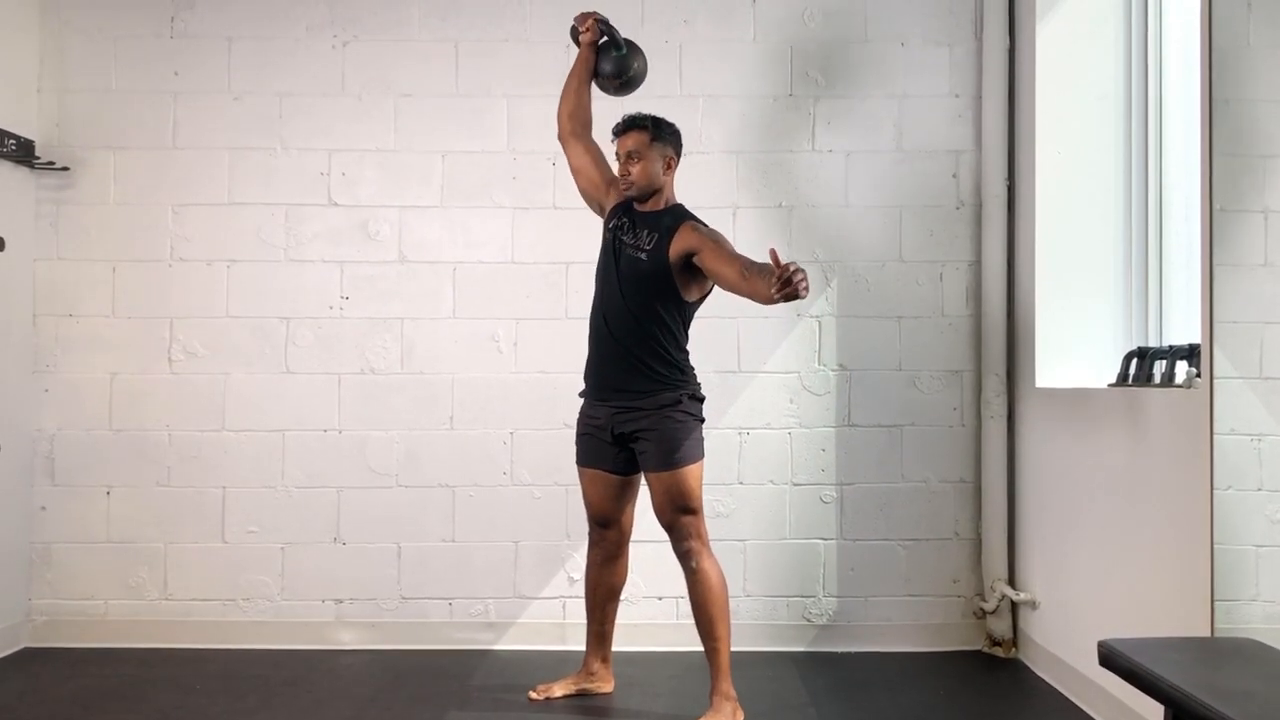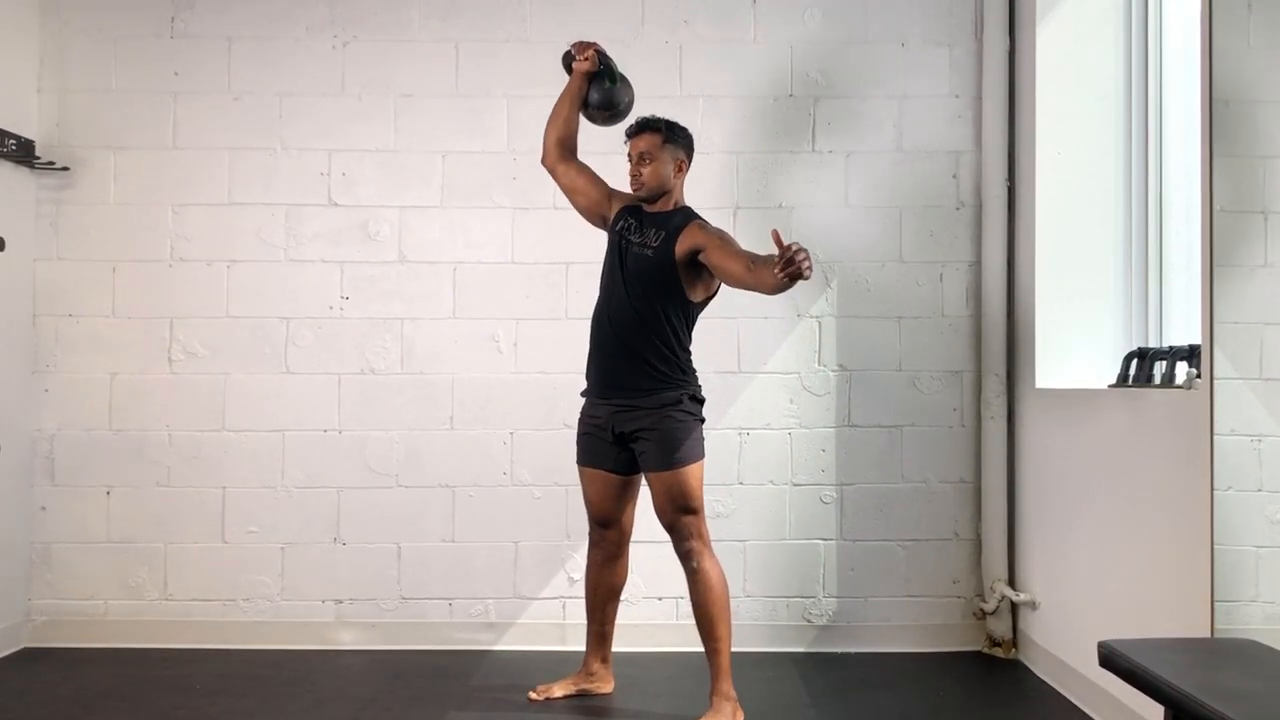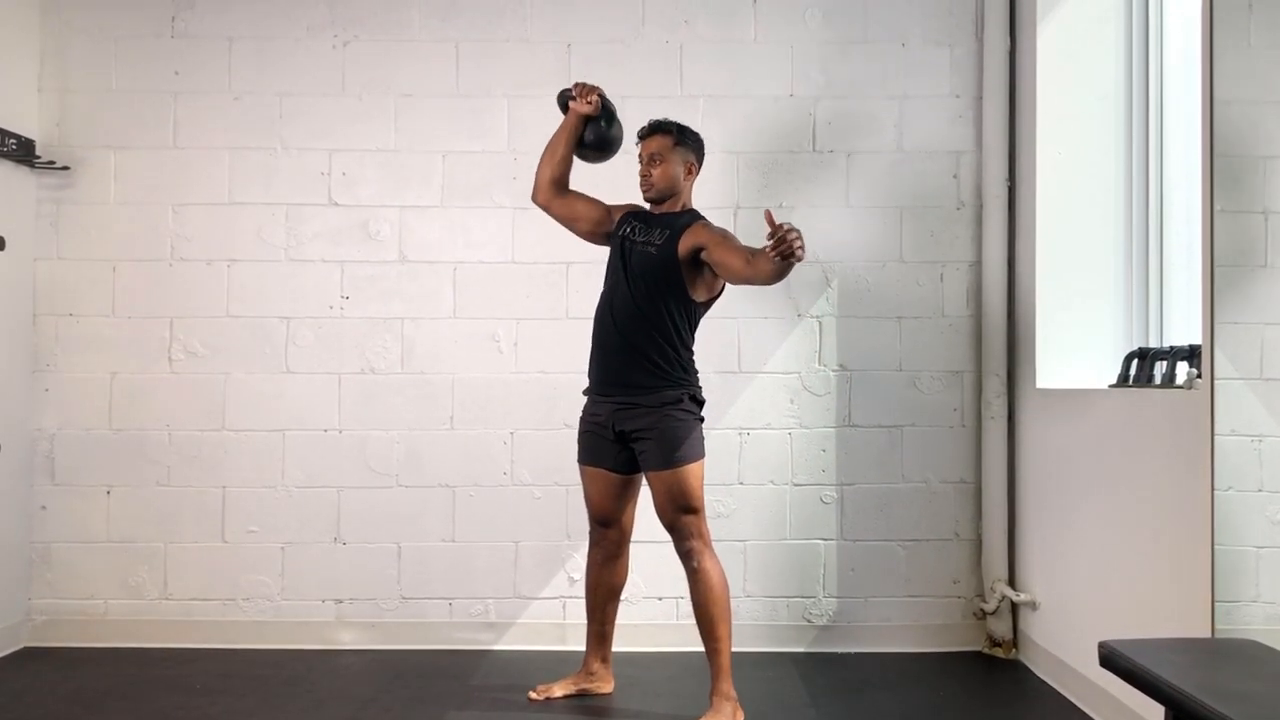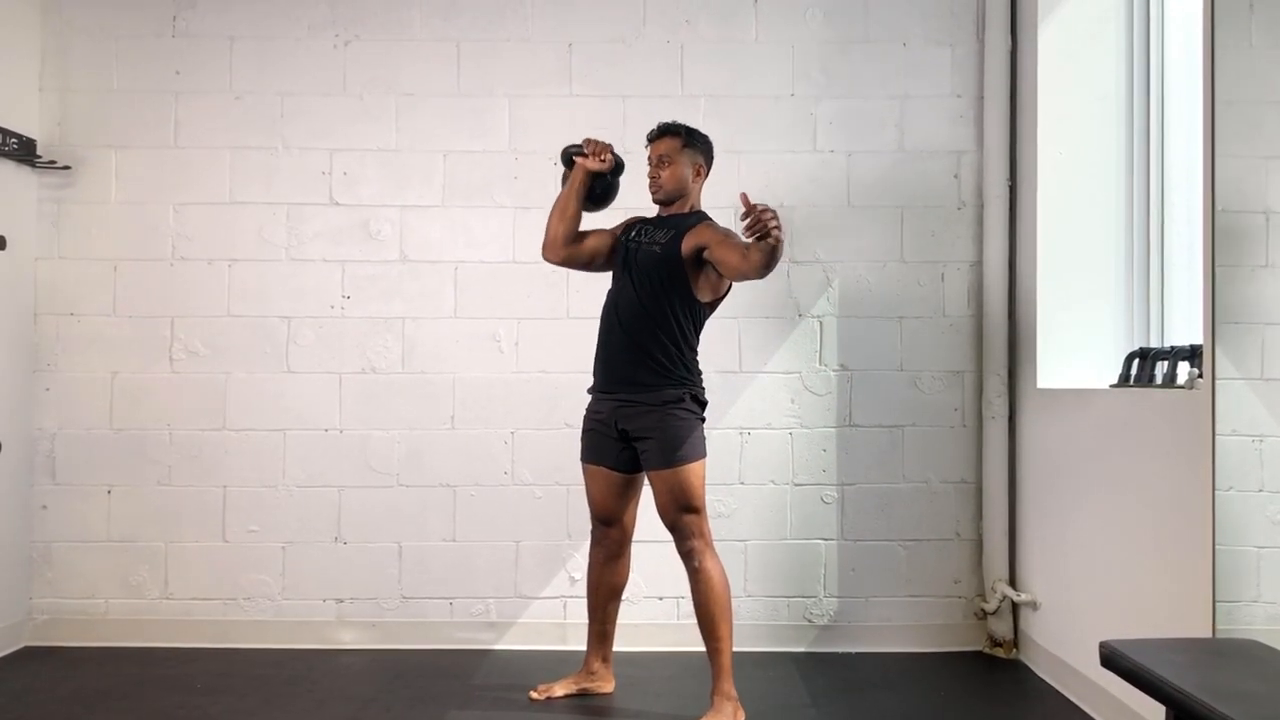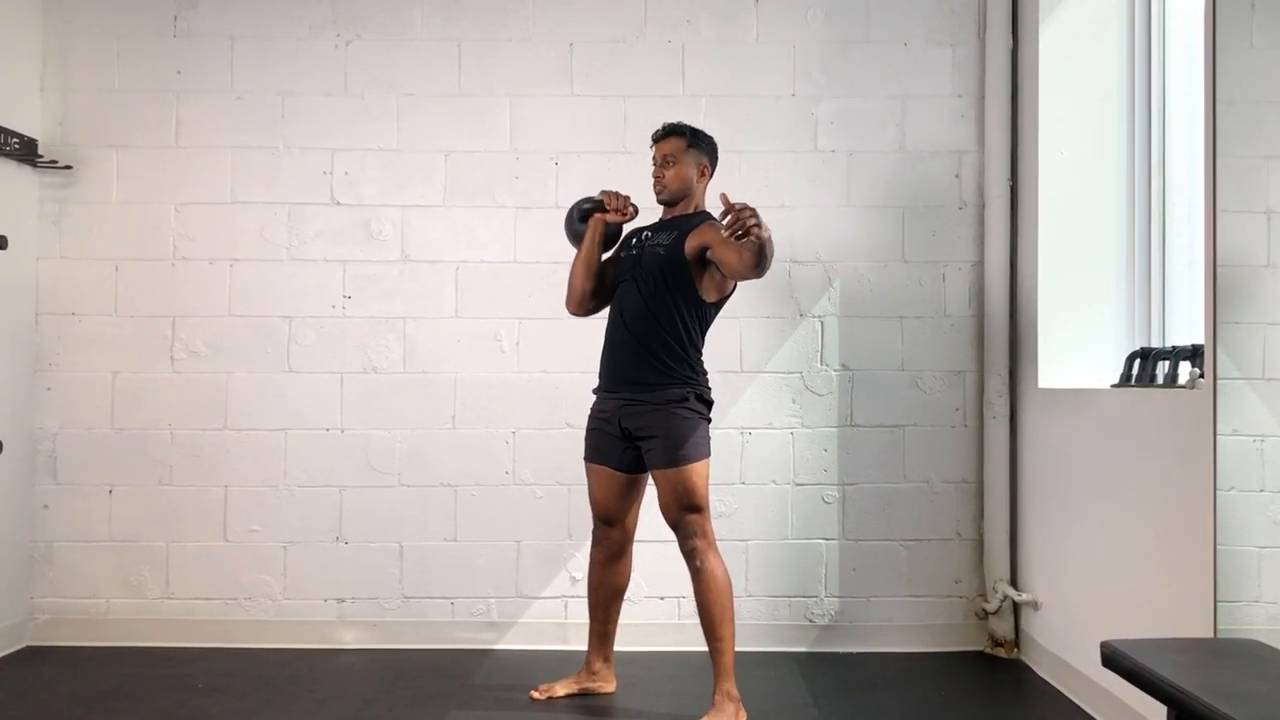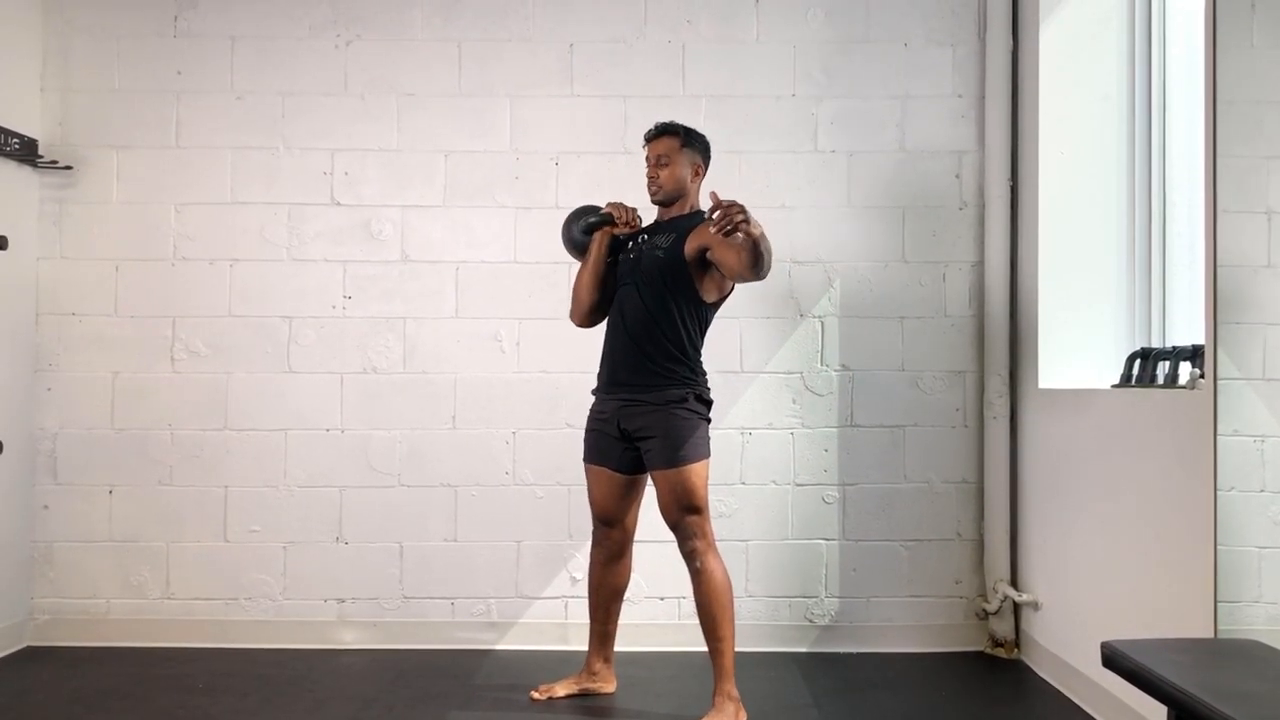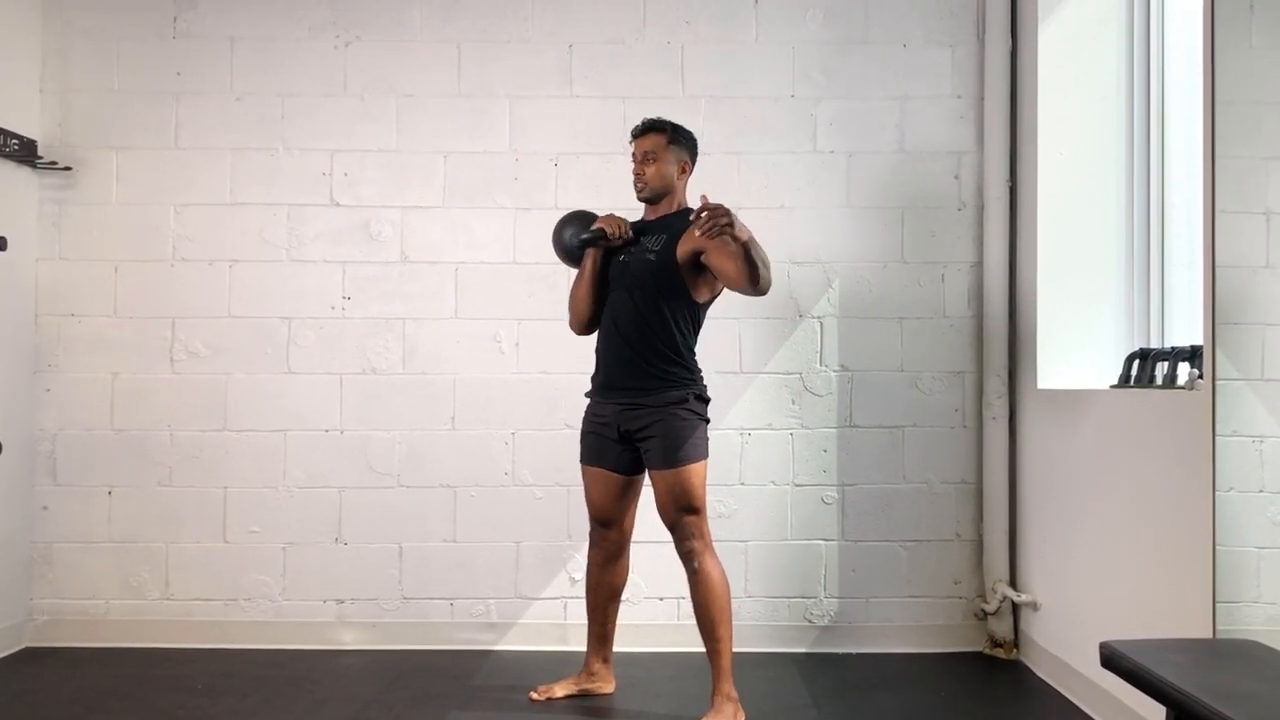
dt=0.2s
person 1, frame 1
left shoulder: (689, 235)
right shoulder: (617, 211)
left elbow: (748, 275)
right elbow: (570, 132)
left wrist: (782, 283)
right wrist: (587, 52)
left hip: (664, 410)
right hip: (602, 407)
left knee: (689, 542)
right knee: (606, 536)
person 1, frame 2
left shoulder: (696, 236)
right shoulder: (621, 216)
left elbow: (757, 270)
right elbow: (556, 156)
left wrist: (787, 270)
right wrist: (580, 78)
left hip: (665, 409)
right hip: (603, 406)
left knee: (690, 543)
right knee: (606, 535)
person 1, frame 3
left shoulder: (698, 235)
right shoulder: (626, 221)
left elbow: (757, 269)
right elbow: (547, 194)
left wrist: (785, 254)
right wrist: (575, 119)
left hip: (665, 407)
right hip: (604, 404)
left knee: (691, 542)
right knee: (606, 534)
right ankle: (596, 667)
person 1, frame 4
left shoulder: (704, 235)
right shoulder: (632, 231)
left elbow: (752, 264)
right elbow: (557, 248)
left wrist: (770, 239)
right wrist: (580, 178)
left hip: (668, 406)
right hip: (608, 403)
left knee: (692, 541)
right knee: (607, 534)
right ankle: (596, 667)
person 1, frame 5
left shoulder: (708, 234)
right shoulder: (638, 237)
left elbow: (753, 264)
right elbow: (579, 302)
left wrist: (759, 234)
right wrist: (596, 228)
left hip: (672, 405)
right hip: (612, 402)
left knee: (695, 541)
right knee: (609, 535)
right ankle: (597, 667)
person 1, frame 6
left shoulder: (706, 235)
right shoulder: (632, 238)
left elbow: (756, 268)
right elbow: (583, 313)
left wrist: (753, 231)
right wrist: (602, 239)
left hip: (672, 406)
right hip: (610, 403)
left knee: (695, 542)
right knee: (609, 536)
right ankle: (598, 668)
person 1, frame 7
left shoulder: (699, 235)
right shoulder: (623, 235)
left elbow: (758, 284)
right elbow: (582, 323)
left wrist: (743, 234)
right wrist: (596, 249)
left hip: (669, 407)
right hip: (607, 405)
left knee: (692, 544)
right knee: (606, 537)
right ankle: (597, 669)
